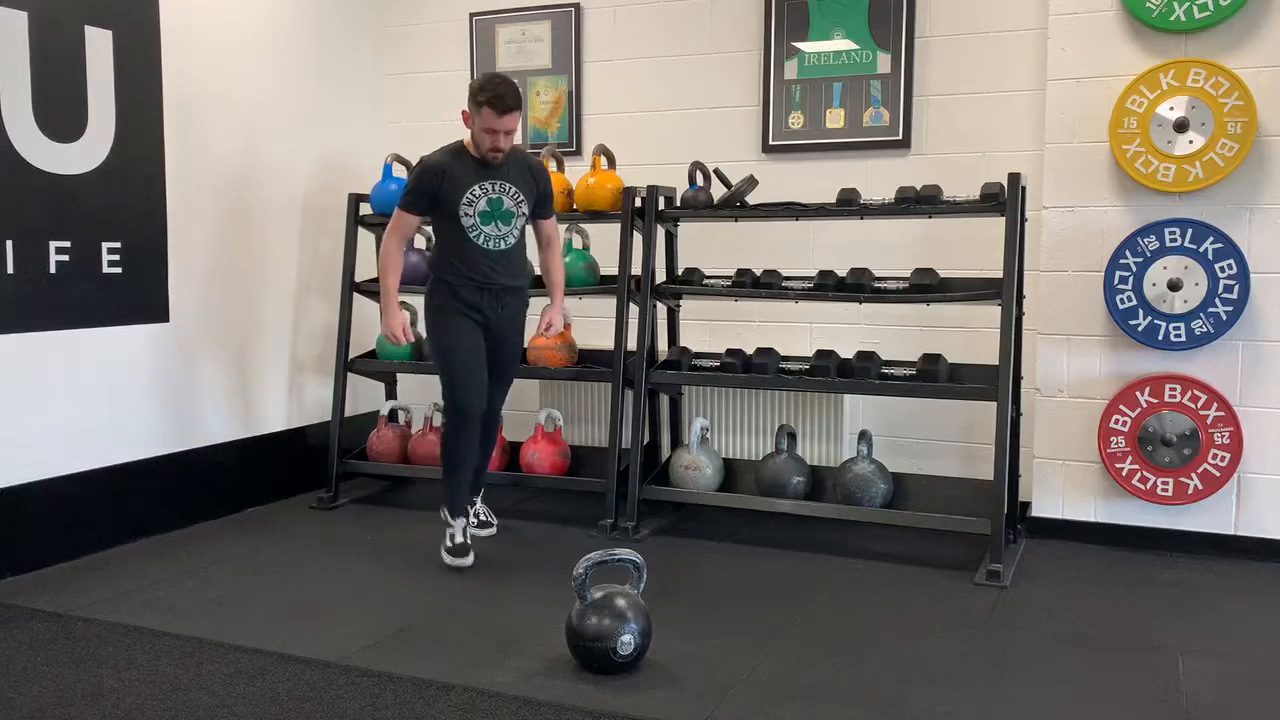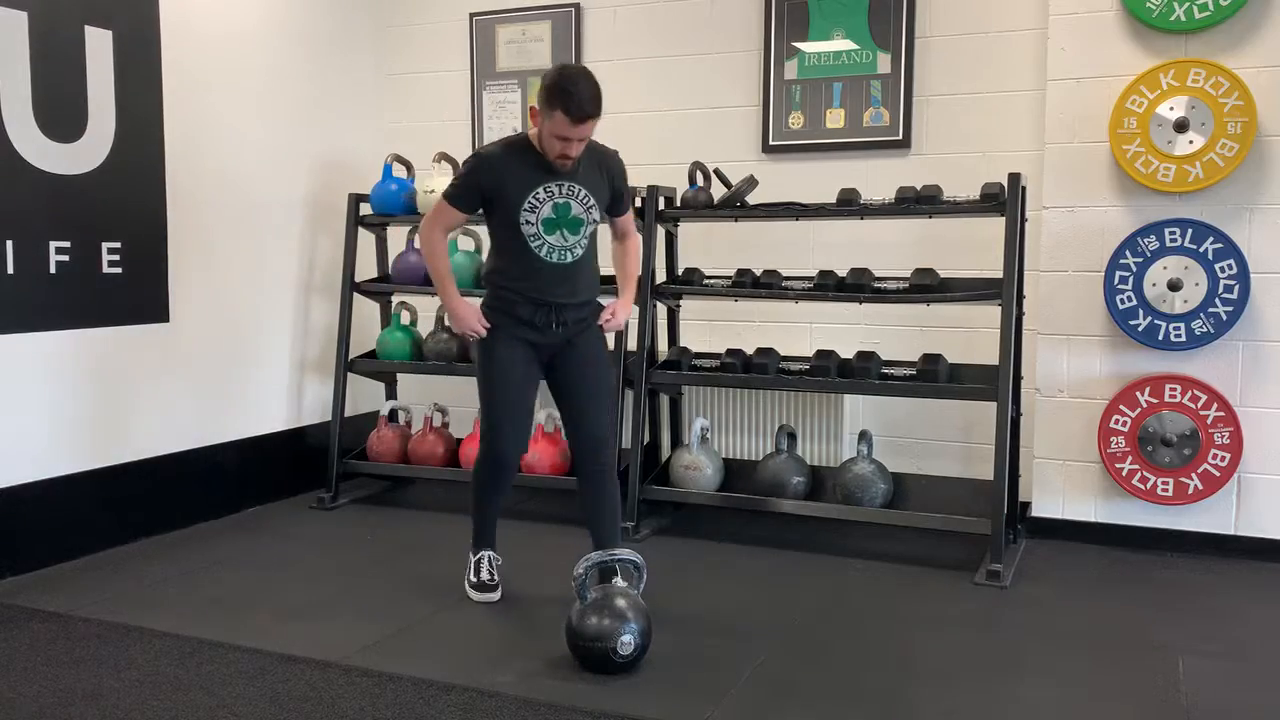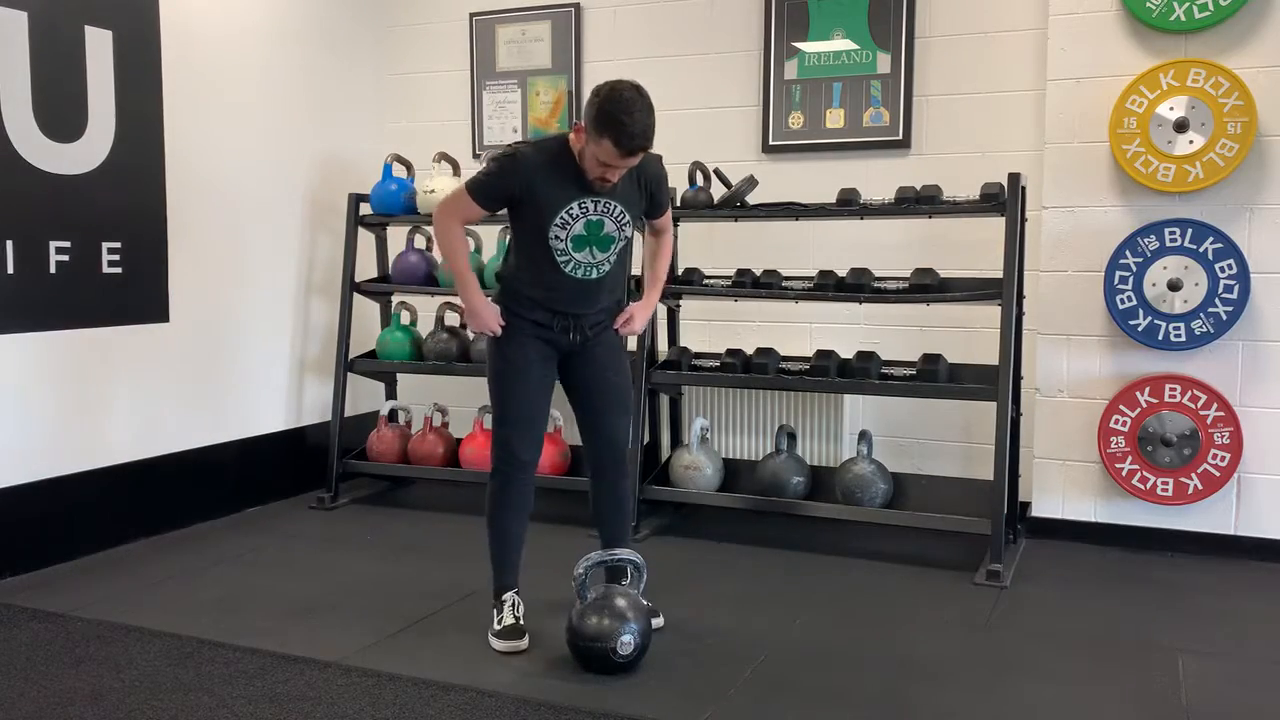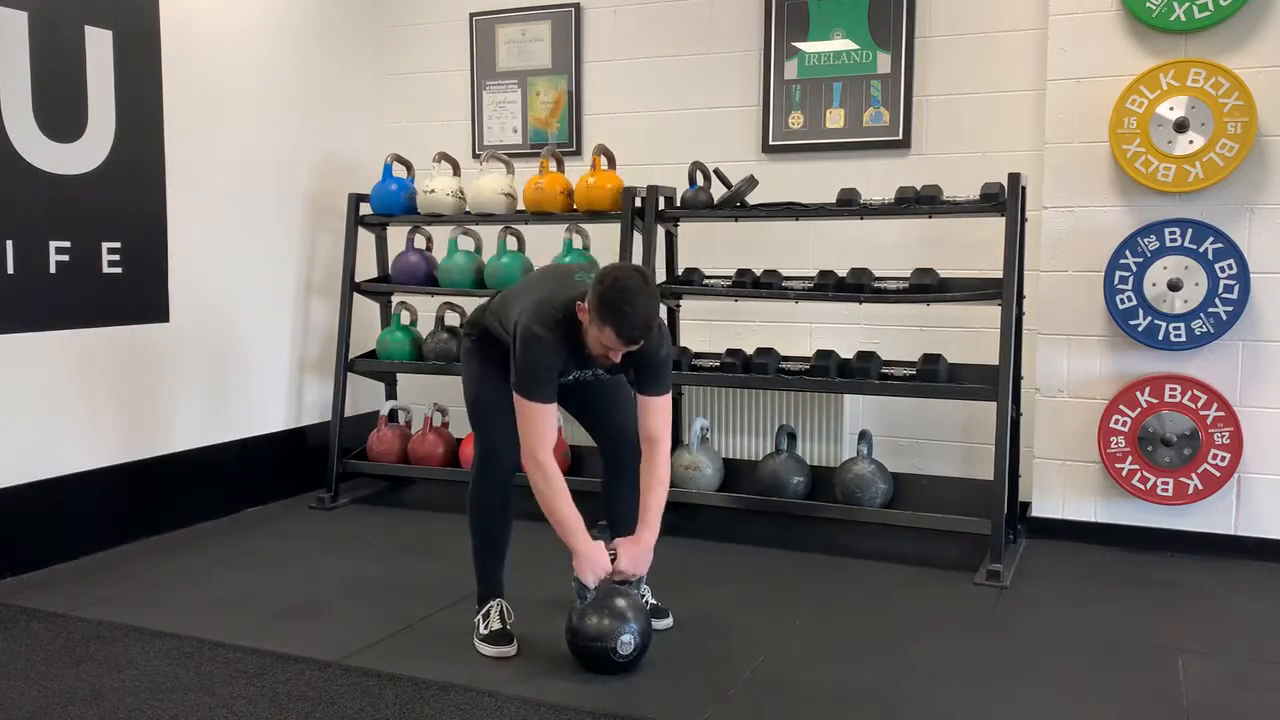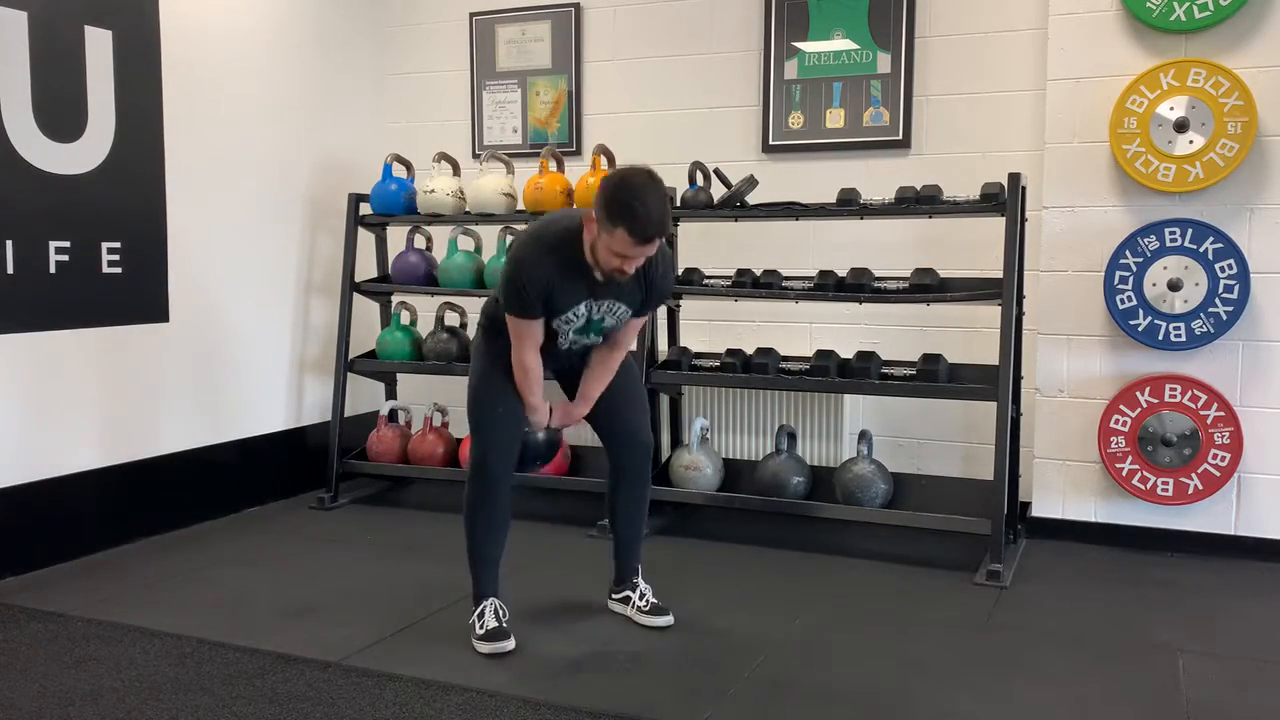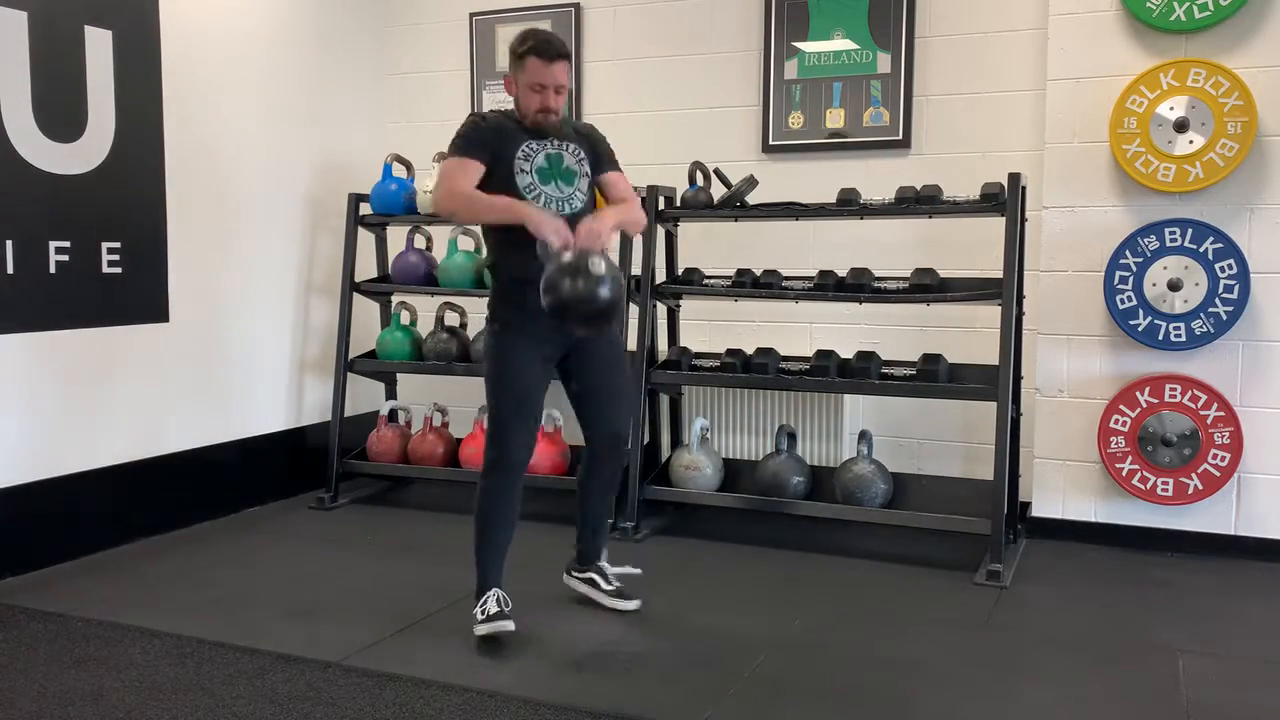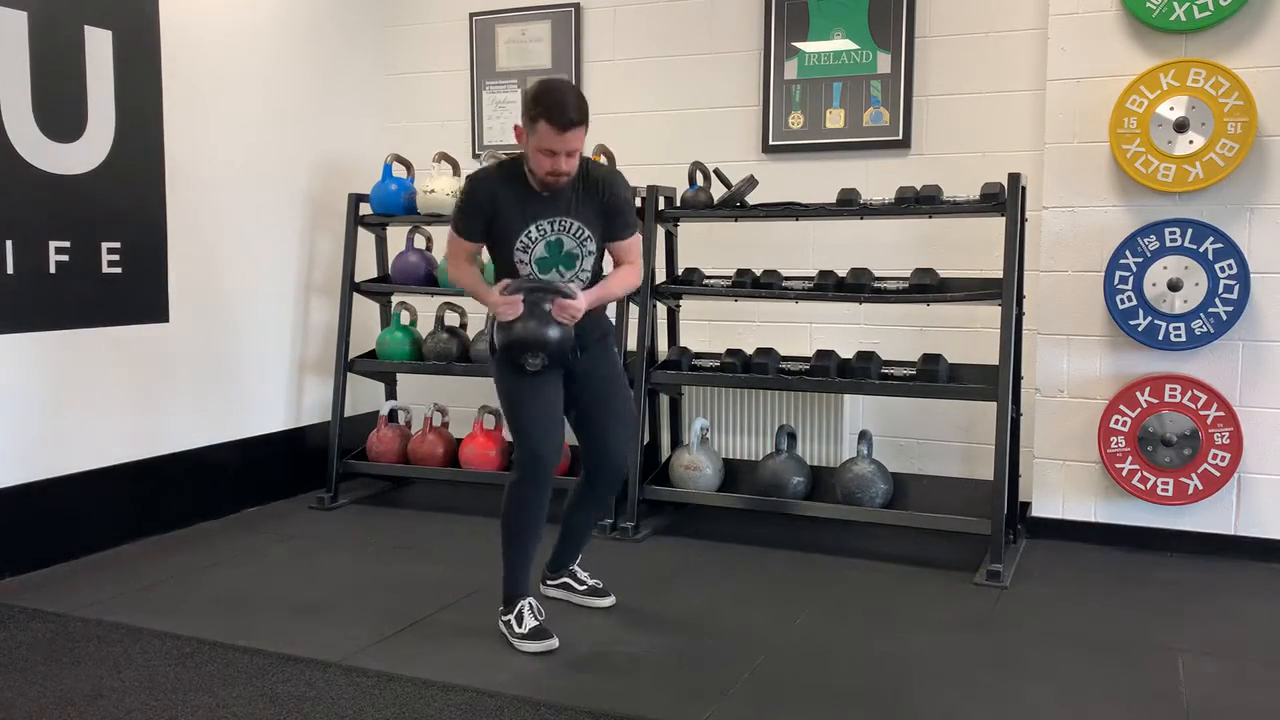
dt=0.7s
person 1, frame 1
left shoulder: (531, 170)
right shoulder: (437, 169)
left elbow: (549, 239)
right elbow: (395, 236)
left wrist: (557, 301)
right wrist: (390, 307)
left hip: (509, 307)
right hip: (454, 306)
left knee: (489, 411)
right knee: (465, 406)
left ankle: (471, 495)
right ankle: (456, 514)
person 1, frame 2
left shoulder: (607, 166)
right shoulder: (493, 165)
left elbow: (626, 231)
right elbow: (434, 228)
left wrist: (626, 297)
right wrist: (454, 303)
left hip: (580, 325)
right hip: (510, 327)
left knee: (597, 449)
right knee: (502, 448)
left ankle: (611, 573)
right ankle: (483, 551)
person 1, frame 3
left shoulder: (647, 173)
right shoulder: (526, 165)
left elbow: (661, 231)
right elbow: (447, 217)
left wrist: (649, 297)
right wrist: (473, 299)
left hip: (600, 329)
right hip: (524, 328)
left knee: (612, 454)
right knee: (516, 458)
left ankle: (618, 582)
right ankle: (505, 596)
person 1, frame 4
left shoulder: (649, 337)
right shoulder: (543, 326)
left elbow: (656, 443)
right elbow: (539, 457)
left wrist: (645, 537)
right wrist: (583, 547)
right hip: (497, 347)
left knee: (626, 442)
right knee: (498, 456)
left ankle: (626, 578)
right ankle: (490, 603)
person 1, frame 5
left shoulder: (657, 270)
right shoulder: (537, 253)
left elbow: (618, 344)
right elbow: (525, 351)
left wrist: (577, 409)
right wrist: (536, 416)
left hip: (595, 346)
right hip: (511, 336)
left knee: (636, 446)
right knee: (492, 459)
left ankle: (625, 585)
right ankle: (487, 601)
person 1, frame 6
left shoulder: (586, 138)
right shoulder: (485, 131)
left elbow: (637, 215)
right elbow: (451, 195)
left wrist: (610, 216)
right wrist: (529, 212)
right hip: (518, 312)
left knee: (611, 441)
right knee: (509, 454)
left ankle: (587, 564)
right ankle: (489, 590)
person 1, frame 7
left shoulder: (607, 187)
right shoulder: (489, 188)
left elbow: (632, 265)
right elbow: (457, 259)
left wrist: (590, 298)
right wrist: (489, 297)
left hip: (590, 341)
left knee: (614, 461)
right knee: (540, 457)
left ankle: (560, 569)
right ankle: (515, 601)
